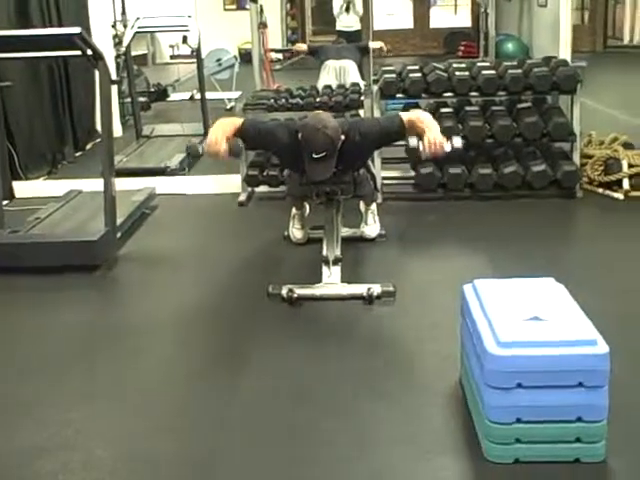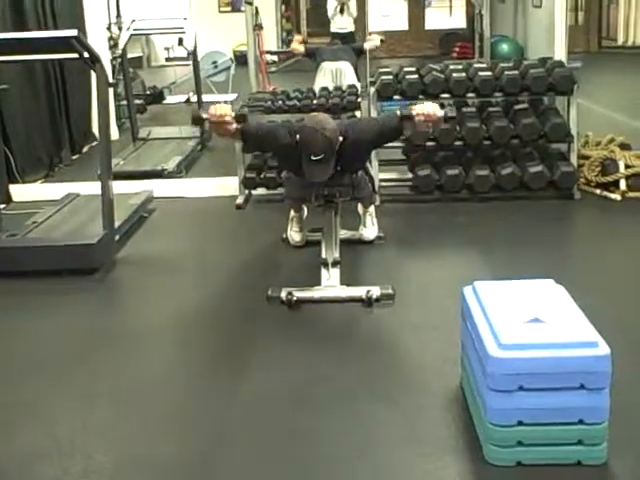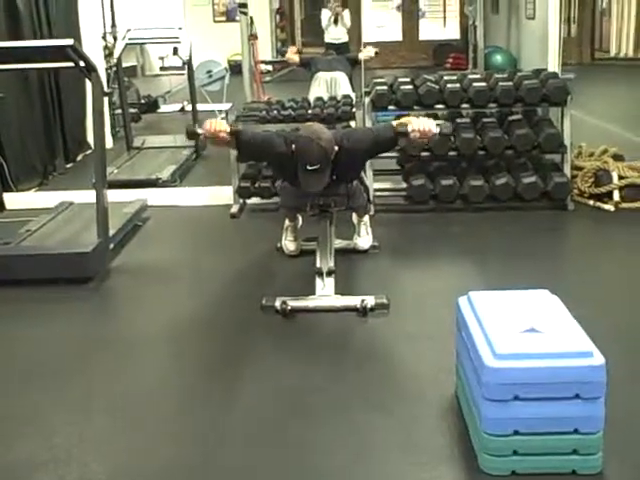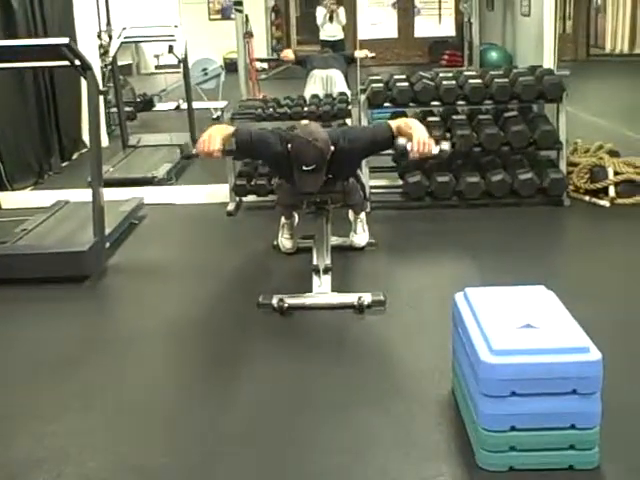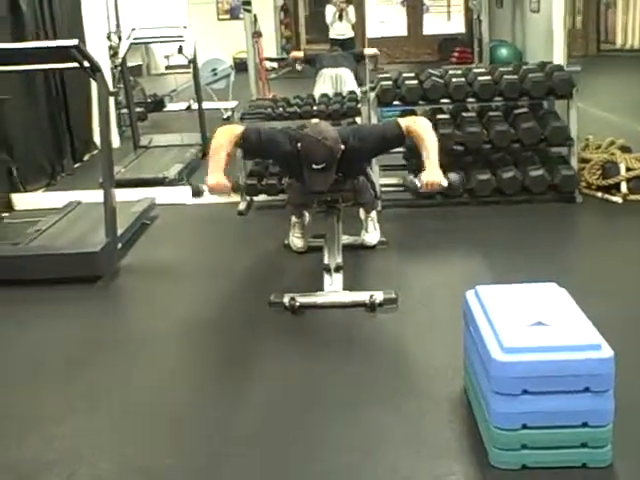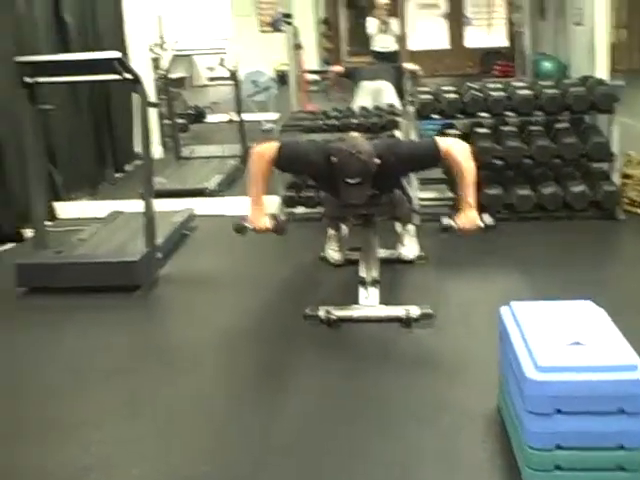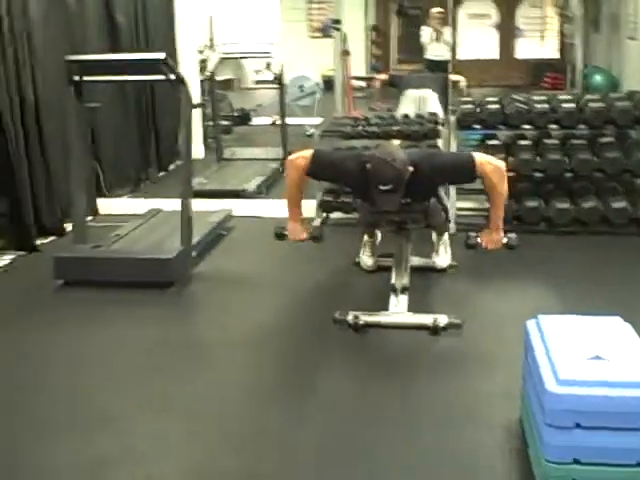
dt=0.2s
person 1, frame 1
left shoulder: (360, 134)
right shoulder: (284, 137)
left elbow: (415, 117)
right elbow: (229, 123)
left wrist: (432, 131)
right wrist: (216, 135)
left hip: (351, 172)
left knee: (366, 192)
right knee: (295, 194)
left ankle: (369, 208)
right ankle: (299, 211)
person 1, frame 2
left shoulder: (359, 134)
right shoulder: (282, 137)
left elbow: (412, 115)
right elbow: (232, 127)
left wrist: (426, 110)
right wrist: (219, 121)
left hip: (350, 173)
left knee: (364, 195)
right knee: (294, 197)
left ankle: (367, 210)
right ankle: (297, 213)
person 1, frame 3
left shoulder: (354, 144)
right shoulder: (278, 147)
left elbow: (406, 125)
right elbow: (225, 134)
left wrist: (419, 124)
right wrist: (216, 130)
left hip: (344, 183)
right hip: (294, 182)
left knee: (359, 203)
right knee: (289, 205)
left ankle: (361, 219)
right ankle: (292, 223)
person 1, frame 4
left shoulder: (350, 143)
right shoulder: (275, 146)
left elbow: (406, 124)
right elbow: (221, 131)
left wrist: (420, 136)
right wrist: (210, 140)
left hip: (341, 180)
left knee: (356, 201)
right knee: (286, 203)
left ankle: (358, 216)
right ankle: (288, 220)
person 1, frame 5
left shoulder: (359, 141)
right shoulder: (285, 145)
left elbow: (418, 123)
right elbow: (227, 132)
left wrist: (432, 167)
right wrist: (216, 172)
left hip: (350, 178)
right hip: (300, 177)
left knee: (366, 198)
right knee: (296, 202)
left ankle: (369, 215)
right ankle: (299, 219)
person 1, frame 6
left shoulder: (394, 155)
right shoulder: (320, 159)
left elbow: (457, 147)
right elbow: (261, 151)
left wrist: (468, 208)
right wrist: (257, 209)
left hip: (387, 192)
left ankle: (406, 228)
right ankle: (335, 231)
person 1, frame 7
left shoulder: (430, 165)
right shoulder: (354, 166)
left elbow: (493, 166)
right elbow: (296, 161)
left wrist: (495, 228)
right wrist: (295, 220)
left hip: (422, 199)
left ankle: (441, 237)
right ankle: (370, 238)
